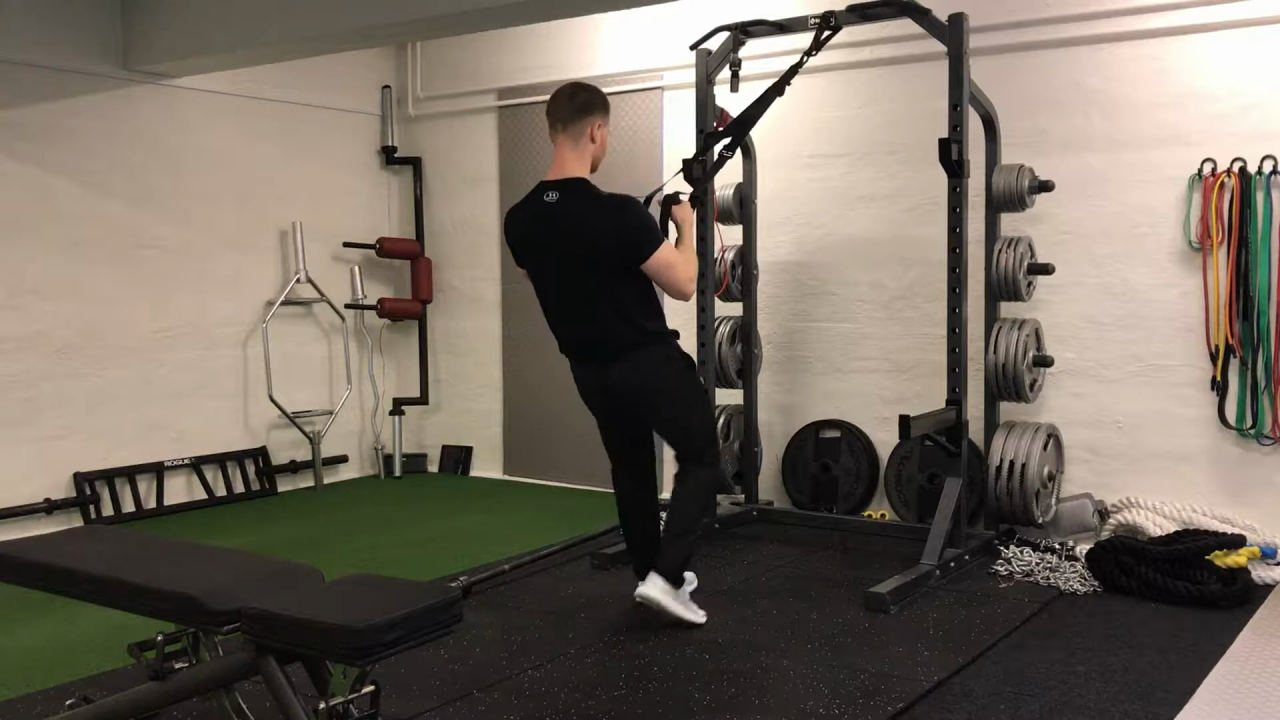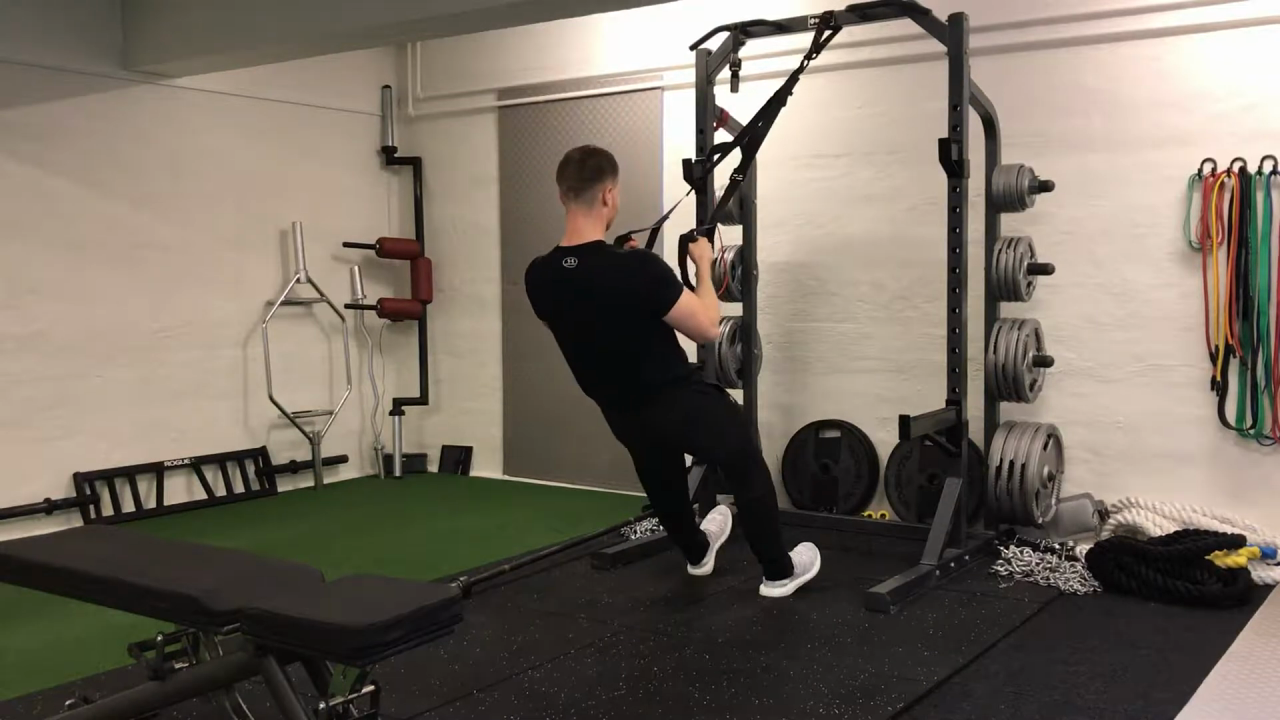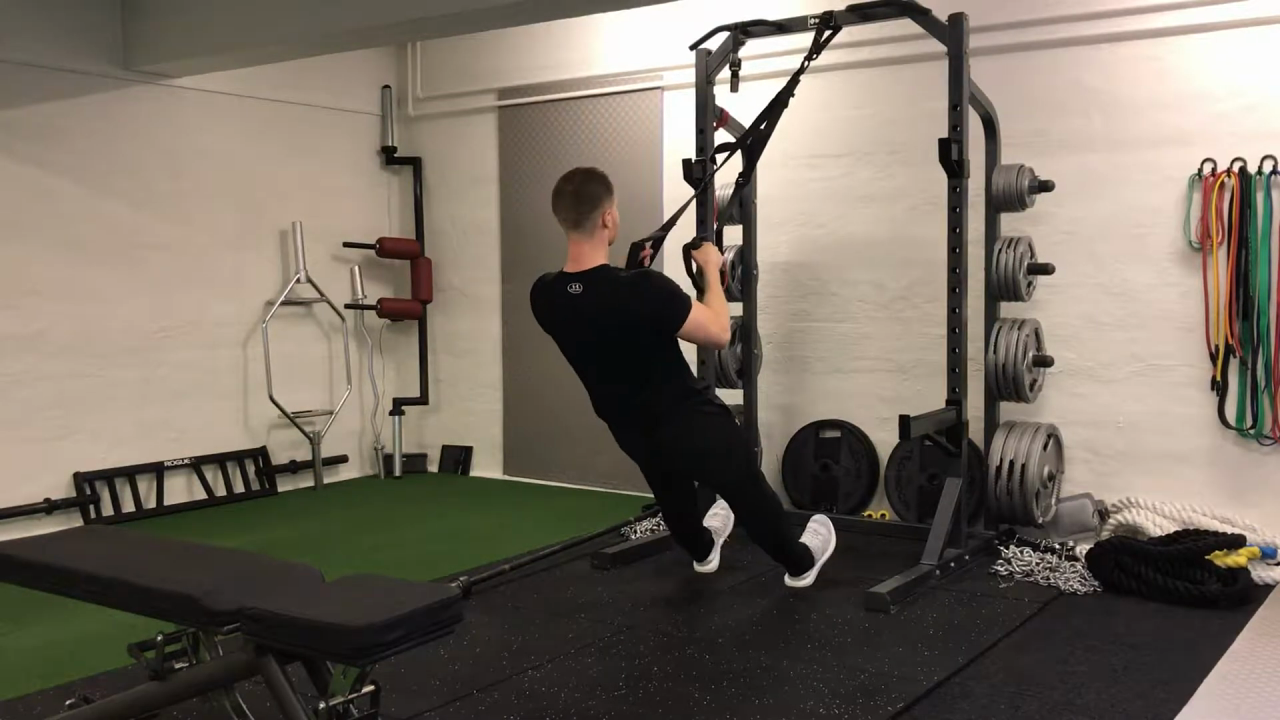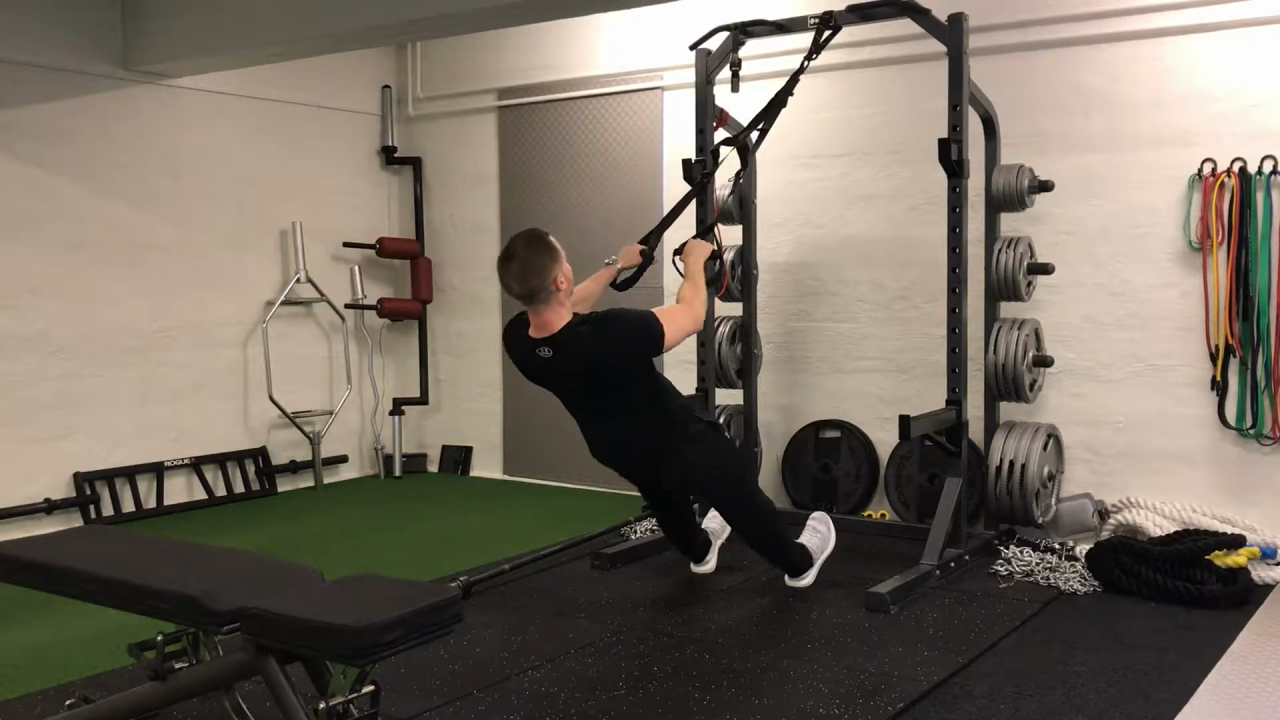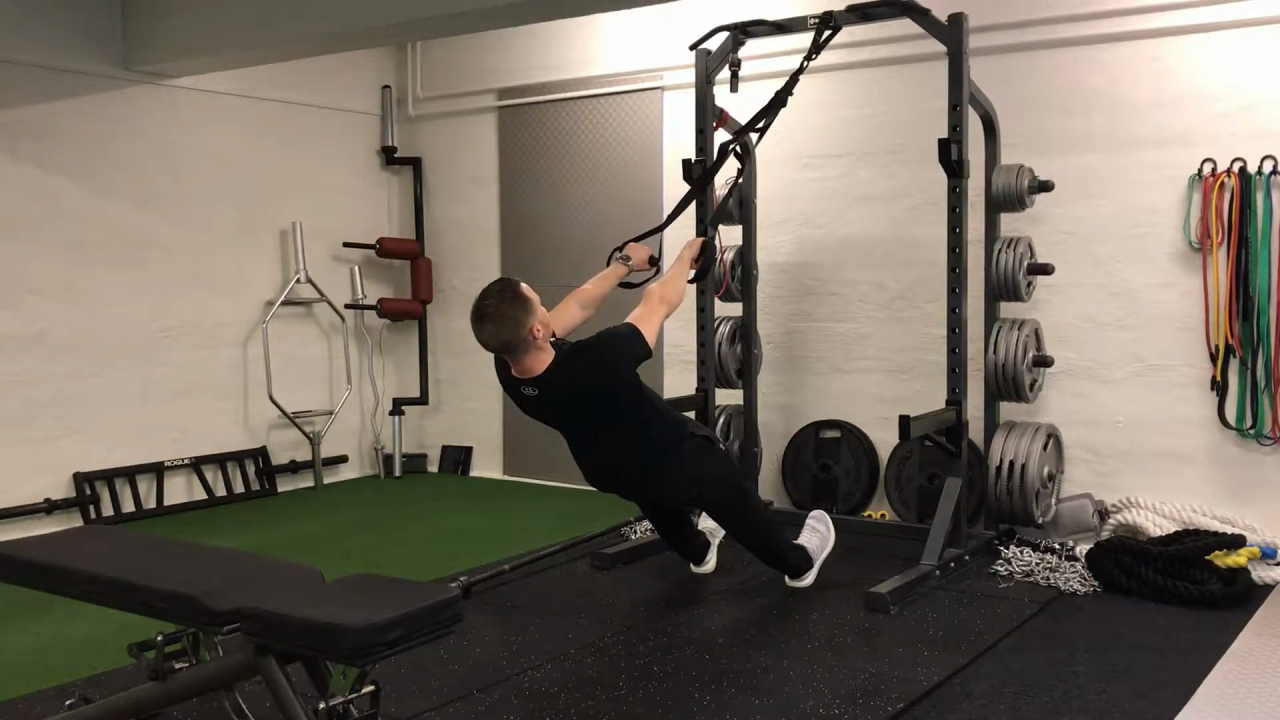
dt=1s
person 1, frame 1
left shoulder: (520, 220)
right shoulder: (616, 214)
right elbow: (683, 285)
right wrist: (685, 228)
left hip: (590, 370)
right hip: (648, 363)
left knee: (631, 472)
right knee: (700, 461)
left ankle: (655, 573)
right ankle: (666, 574)
person 1, frame 2
left shoulder: (540, 278)
right shoulder: (637, 269)
right elbow: (706, 328)
right wrist: (703, 266)
left hip: (623, 414)
right hip: (681, 403)
left knee: (662, 475)
right knee: (746, 469)
left ankle: (696, 549)
right ankle: (779, 570)
person 1, frame 3
left shoulder: (544, 297)
right shoulder: (643, 290)
right elbow: (719, 333)
right wrist: (710, 269)
left hip: (631, 430)
right hip: (690, 425)
left knee: (670, 484)
right knee: (746, 490)
left ankle: (702, 548)
right ankle: (800, 562)
person 1, frame 4
left shoulder: (516, 340)
right shoulder: (611, 333)
left elbow: (566, 315)
right elbow: (691, 316)
left wrist: (615, 266)
right wrist: (695, 261)
left hip: (621, 452)
right hip: (682, 445)
left knee: (662, 488)
right knee: (737, 496)
left ankle: (699, 550)
right ankle: (799, 562)
person 1, frame 5
left shoulder: (508, 370)
right shoulder: (596, 365)
left elbow: (579, 305)
right elbow: (658, 302)
left wrist: (625, 263)
right wrist: (687, 254)
left hip: (615, 473)
right hip: (679, 462)
right knee: (735, 506)
left ankle: (698, 551)
right ankle: (798, 563)
